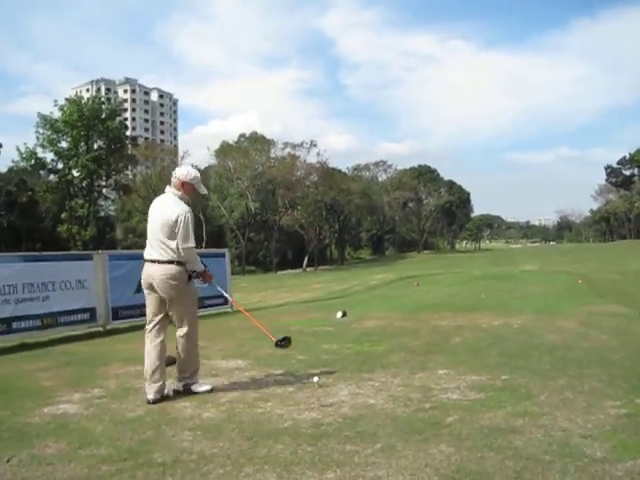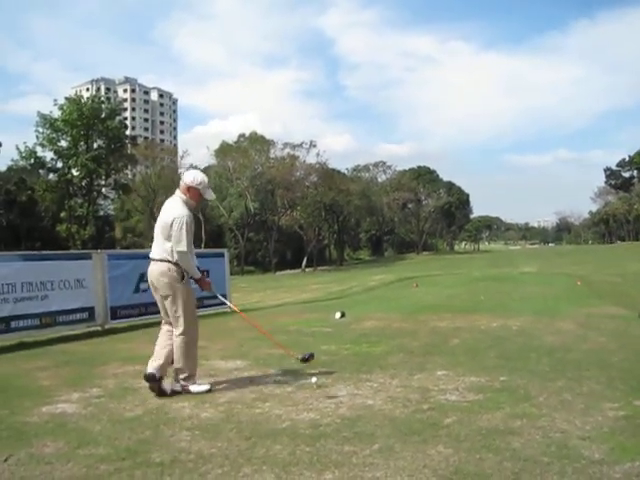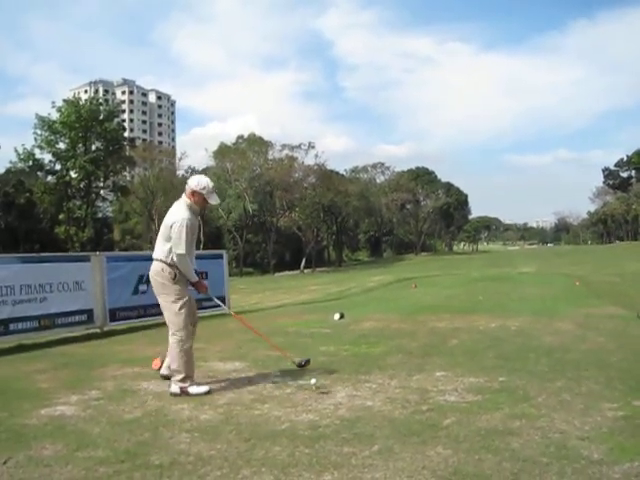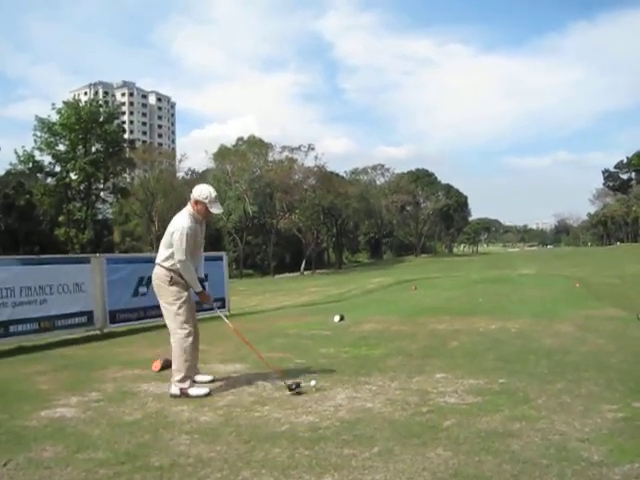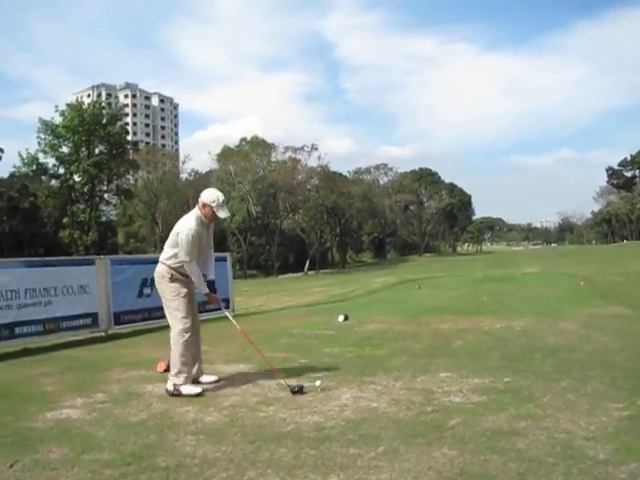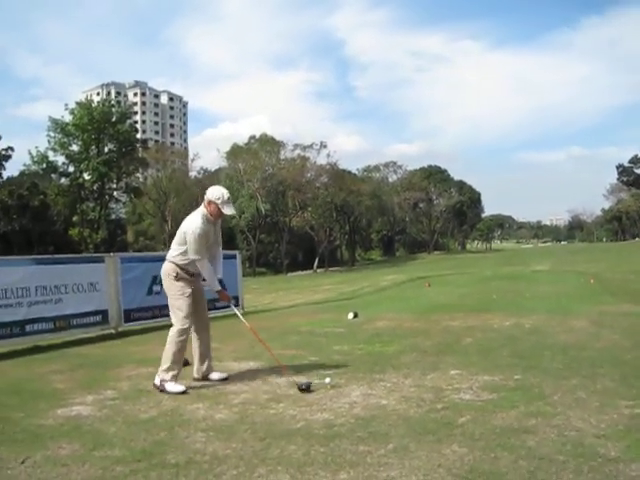
dt=0.2s
person 1, frame 1
left shoulder: (158, 202)
right shoulder: (182, 210)
right elbow: (187, 249)
left wrist: (195, 266)
right wrist: (201, 270)
left hip: (150, 269)
right hip: (172, 272)
left knee: (154, 330)
right knee: (186, 328)
left ankle: (154, 390)
right ankle: (185, 381)
person 1, frame 2
left shoulder: (173, 204)
right shoulder: (182, 214)
right elbow: (181, 254)
left wrist: (194, 272)
right wrist: (198, 277)
left hip: (159, 269)
right hip: (171, 272)
left knee: (171, 325)
right knee: (185, 327)
left ankle: (155, 370)
right ankle: (183, 381)
person 1, frame 3
left shoulder: (189, 210)
right shoulder: (182, 217)
right elbow: (180, 256)
left wrist: (193, 276)
right wrist: (195, 280)
left hip: (171, 273)
right hip: (167, 274)
left knee: (188, 321)
right knee: (181, 328)
left ankle: (171, 367)
right ankle: (181, 383)
person 1, frame 4
left shoulder: (199, 220)
right shoulder: (183, 225)
left elbow: (197, 252)
right elbow: (183, 263)
left wrist: (201, 279)
right wrist: (199, 289)
left hip: (179, 278)
right hip: (167, 279)
left knee: (190, 327)
right knee: (181, 330)
left ankle: (189, 373)
right ankle: (181, 384)
person 1, frame 5
left shoulder: (207, 223)
right shoulder: (189, 227)
left elbow: (207, 252)
right elbow: (189, 263)
left wrist: (209, 281)
right wrist: (206, 291)
left hip: (182, 277)
right hip: (169, 276)
left knee: (192, 325)
right knee: (181, 325)
left ankle: (193, 372)
right ankle: (176, 381)
person 1, frame 6
left shoulder: (214, 220)
right shoulder: (195, 225)
left elbow: (216, 249)
right elbow: (201, 261)
left wrist: (219, 278)
right wrist: (218, 289)
left hip: (192, 275)
right hip: (176, 274)
left knee: (201, 323)
right knee: (181, 324)
left ankle: (203, 370)
right ankle: (165, 377)
